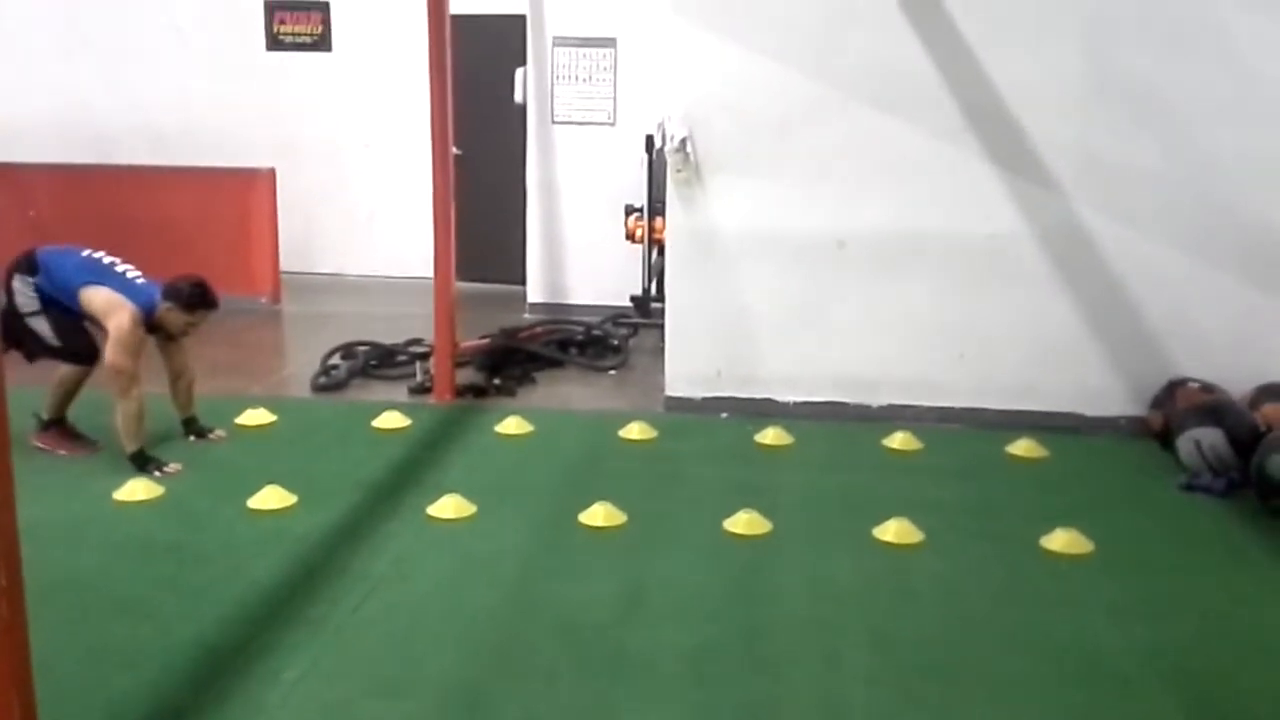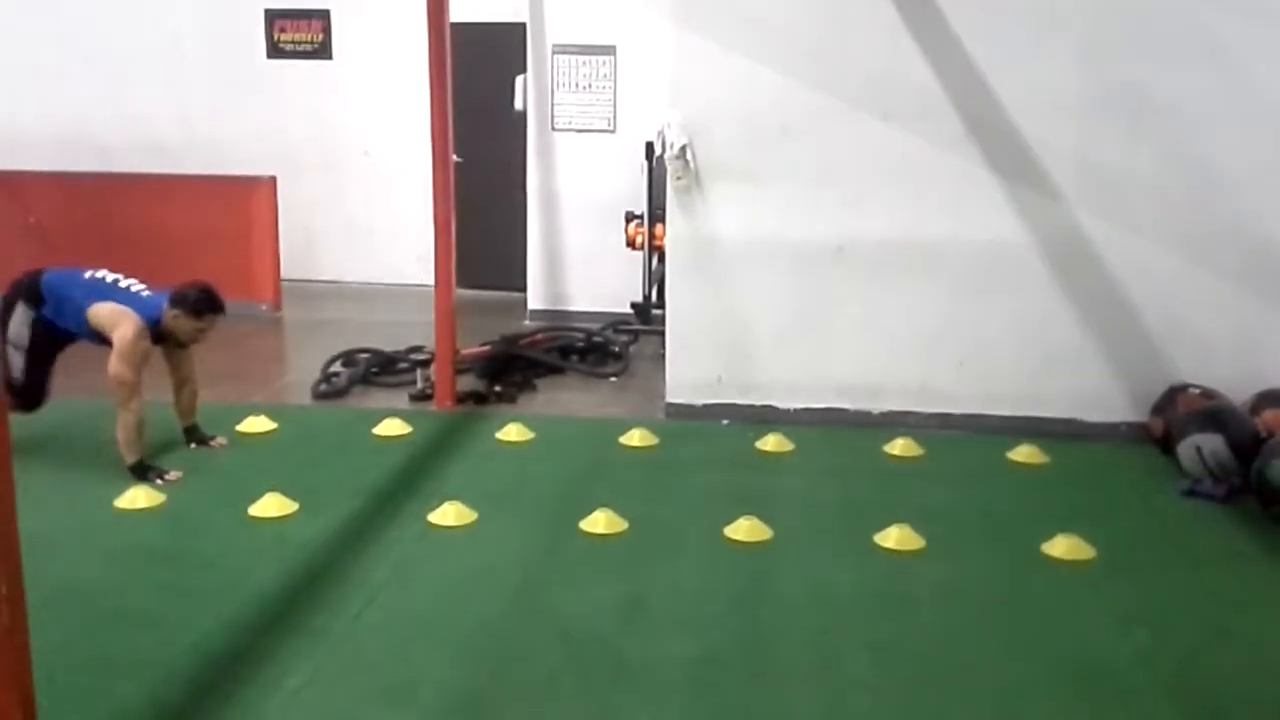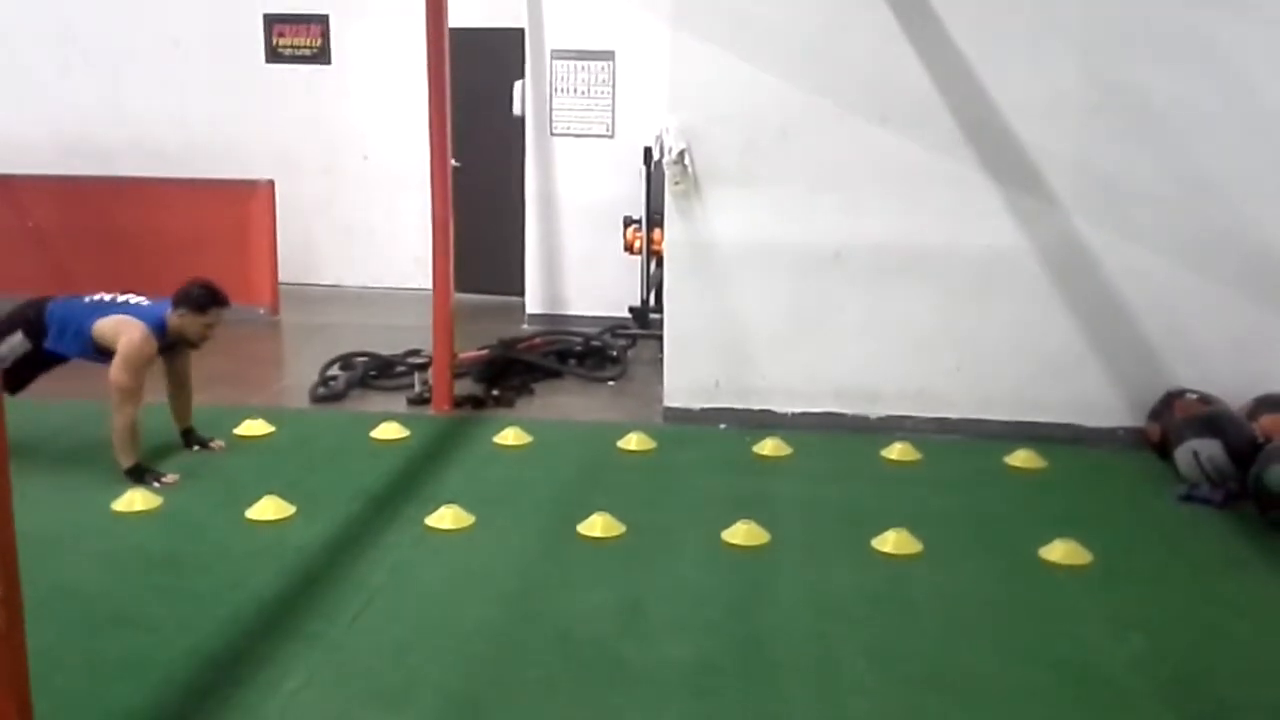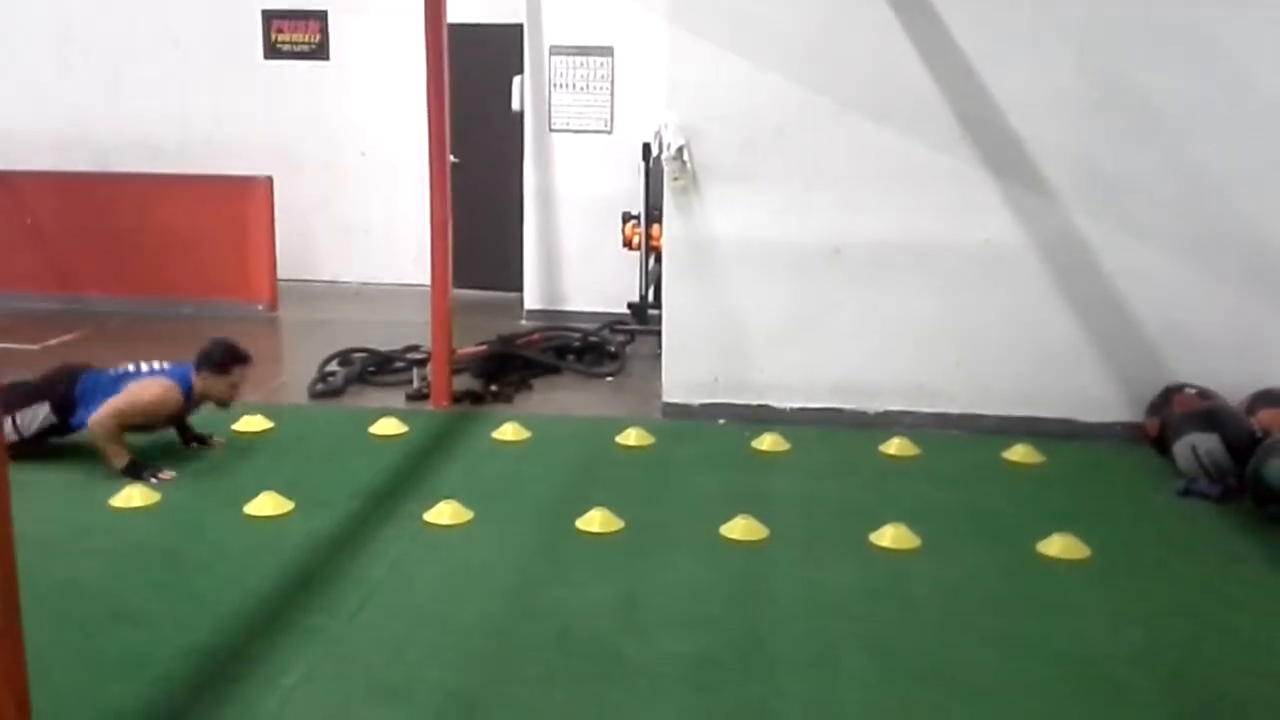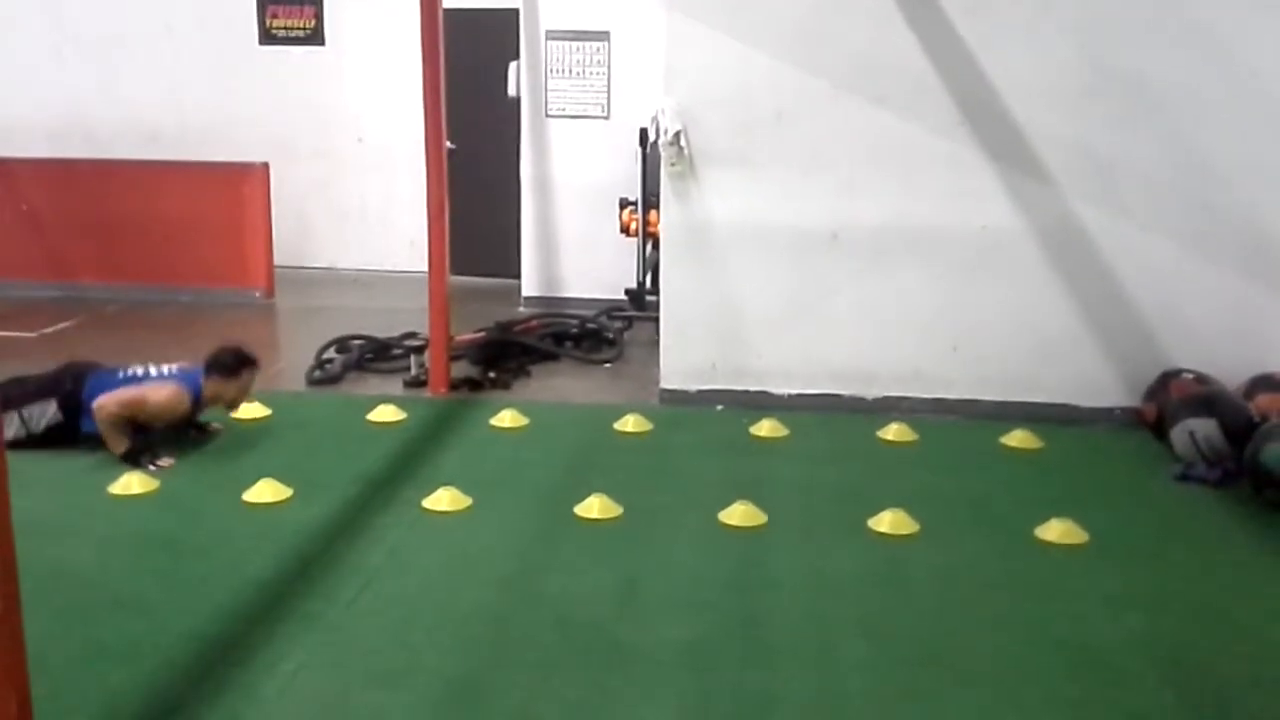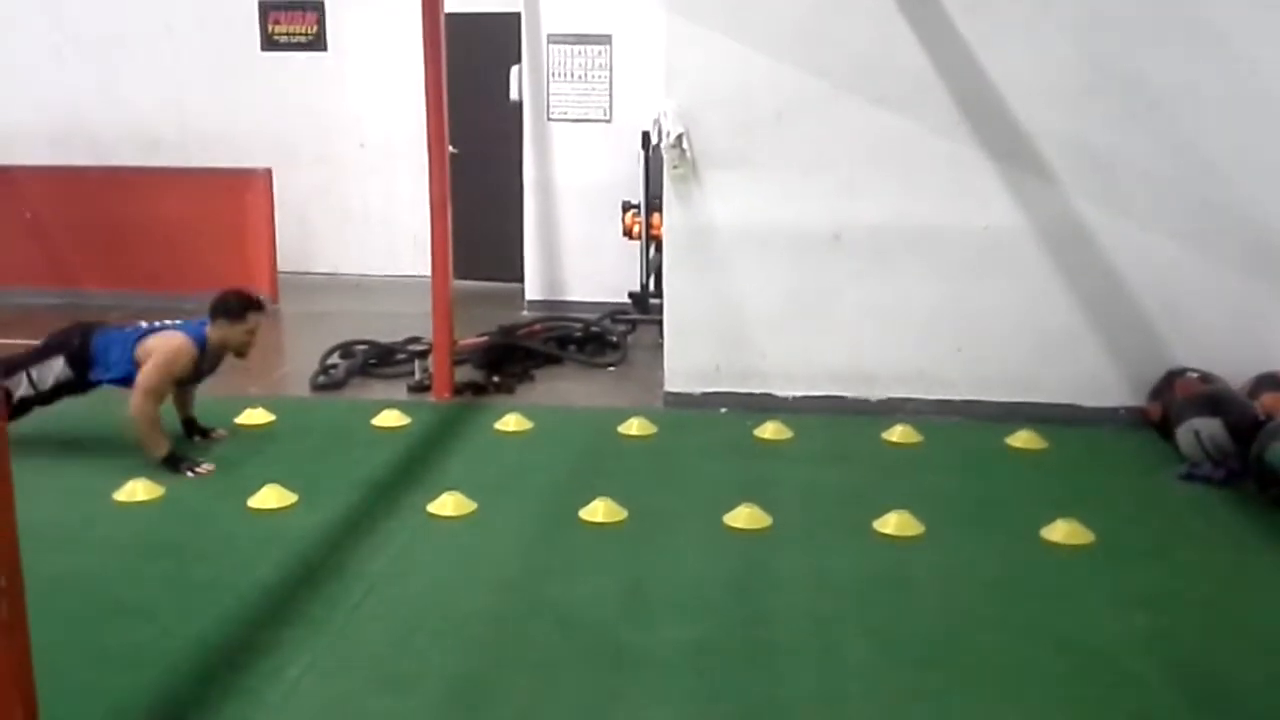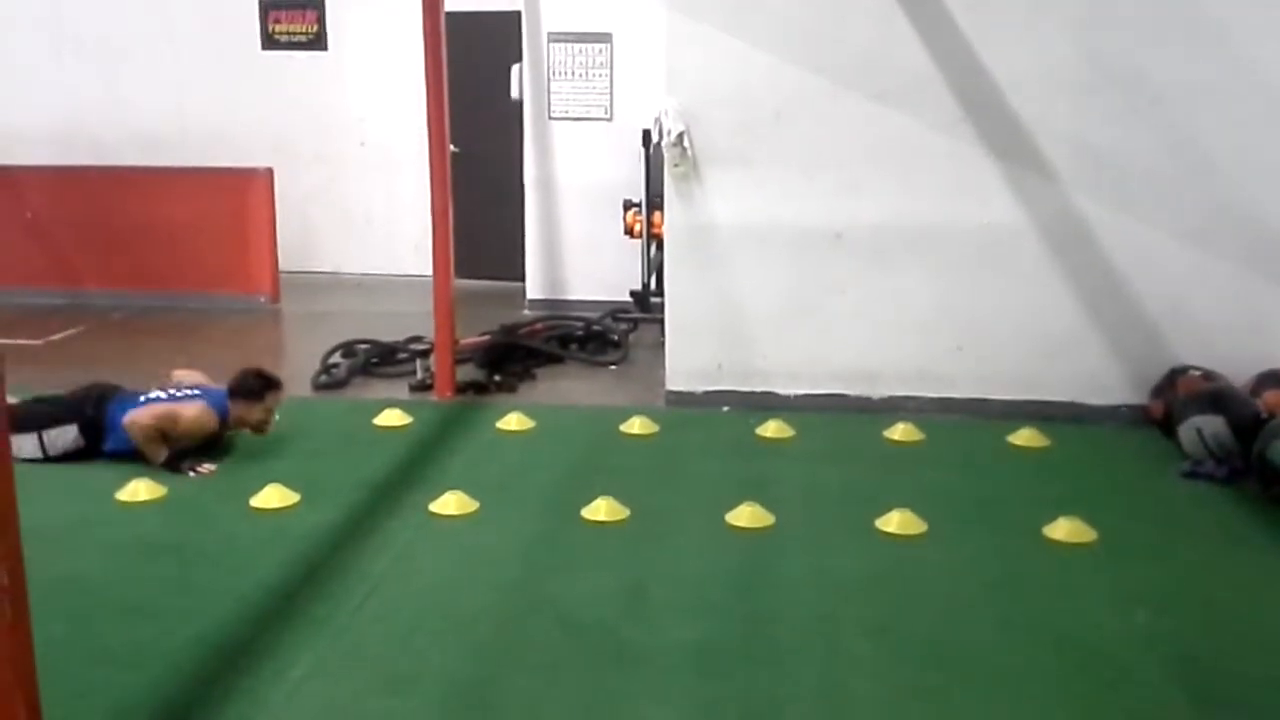
dt=0.3s
person 1, frame 1
left shoulder: (166, 306)
right shoulder: (128, 320)
left elbow: (180, 372)
right elbow: (127, 393)
left wrist: (191, 422)
right wrist: (139, 457)
left hip: (57, 272)
right hip: (29, 276)
right knee: (81, 356)
right ankle: (50, 427)
person 1, frame 2
left shoulder: (172, 314)
right shoulder: (134, 330)
left elbow: (185, 380)
right elbow: (128, 403)
left wrist: (192, 430)
right wrist: (138, 467)
left hip: (65, 298)
right hip: (35, 298)
right knee: (24, 394)
person 1, frame 3
left shoulder: (176, 322)
right shoulder: (140, 338)
left elbow: (179, 384)
right elbow: (124, 409)
left wrist: (188, 433)
right wrist: (134, 470)
left hip: (60, 328)
right hip: (39, 327)
person 1, frame 4
left shoulder: (196, 378)
right shoulder: (168, 396)
right elbow: (100, 423)
left wrist: (186, 432)
right wrist: (131, 468)
left hip: (85, 381)
right hip: (66, 399)
person 1, frame 5
left shoulder: (203, 377)
right shoulder: (176, 399)
right elbow: (104, 407)
left wrist: (189, 422)
right wrist: (131, 455)
left hip: (90, 380)
right hip: (71, 398)
person 1, frame 6
left shoulder: (211, 338)
right shoulder: (181, 349)
left elbow: (181, 381)
right elbow: (141, 407)
left wrist: (190, 424)
right wrist: (171, 459)
left hip: (101, 344)
right hip: (80, 352)
person 1, frame 7
left shoulder: (219, 394)
right shoulder: (205, 418)
left elbow: (178, 374)
right elbow: (136, 422)
right wrist: (170, 460)
left hip: (111, 401)
right hip: (93, 422)
left knee: (24, 414)
